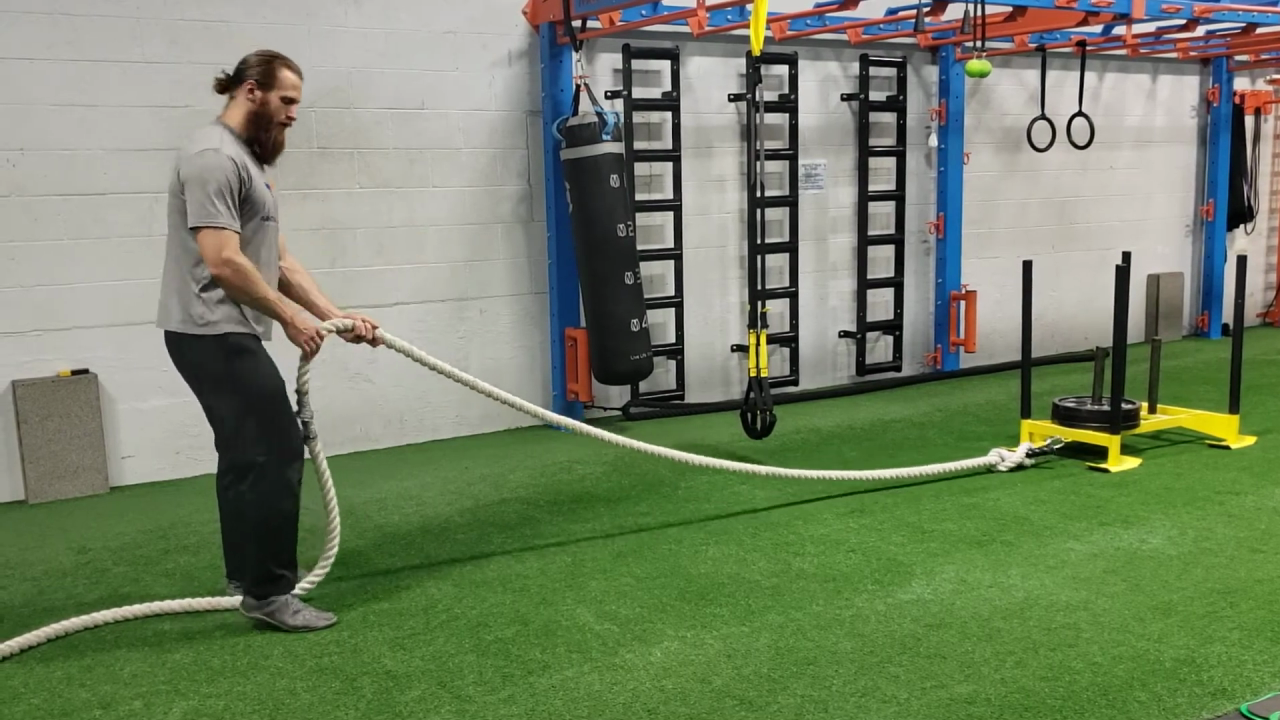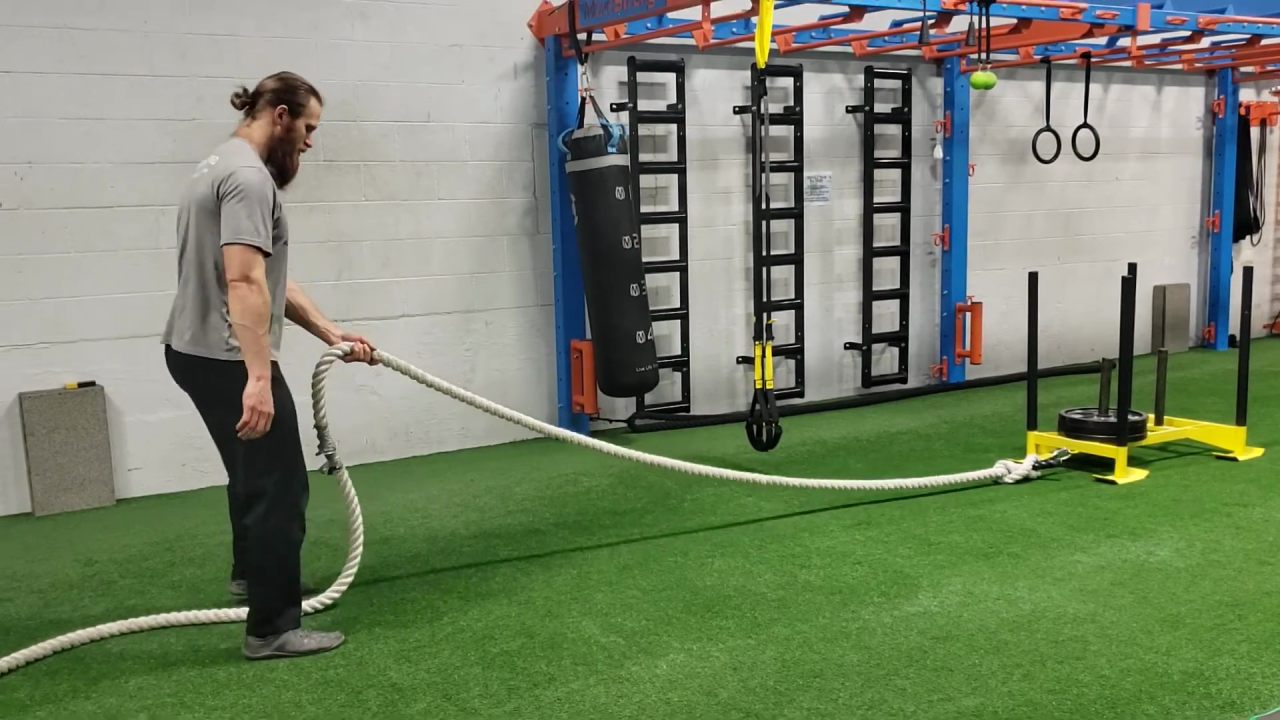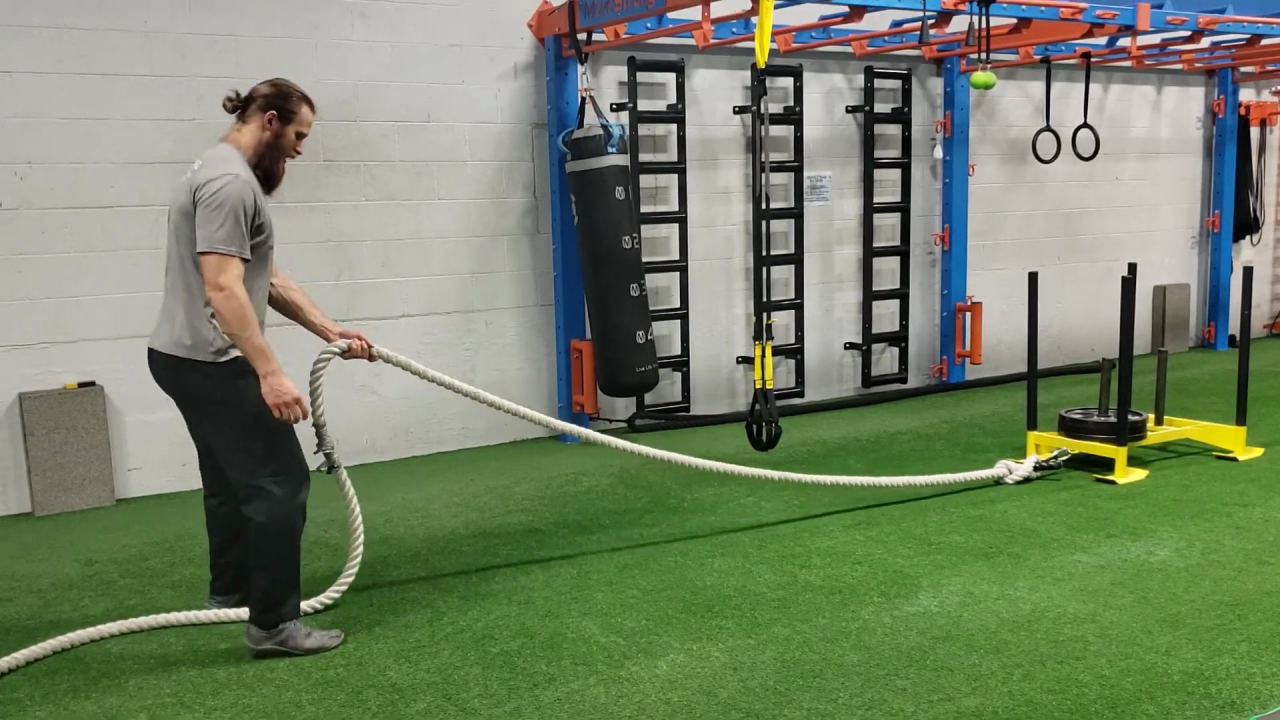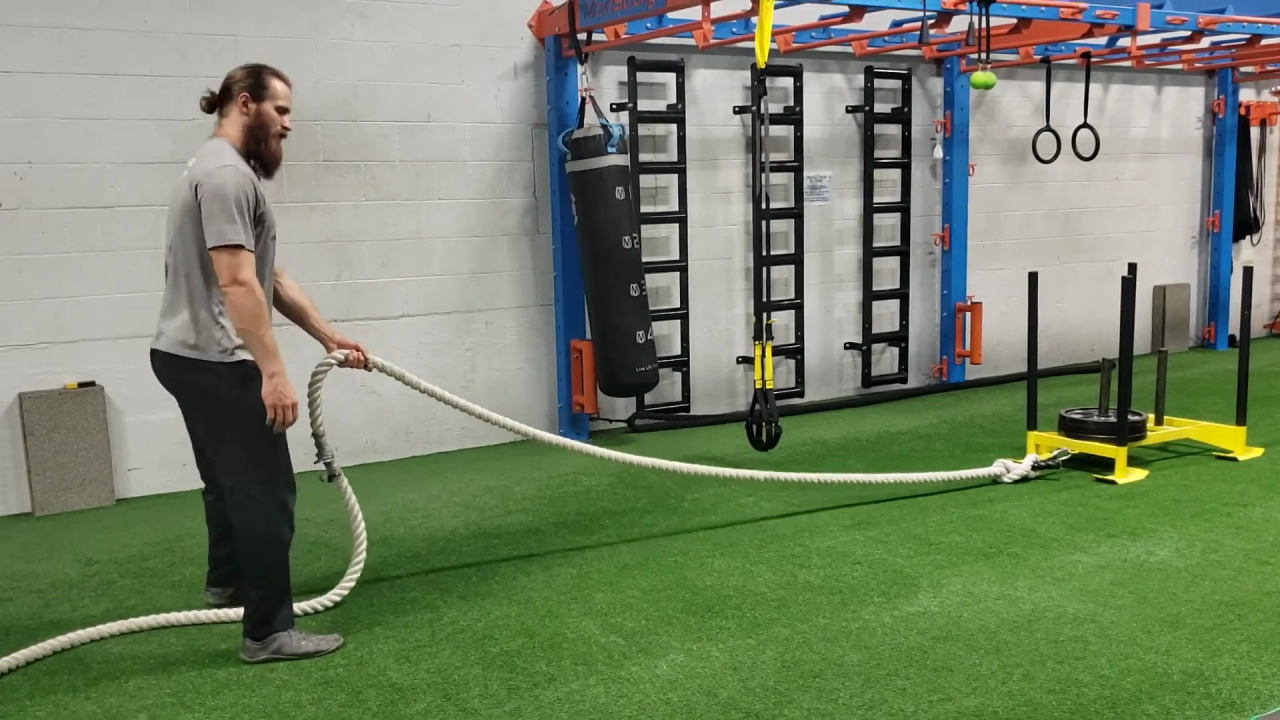
dt=0.4s
person 1, frame 1
left shoulder: (243, 159)
right shoulder: (215, 156)
left elbow: (276, 260)
right elbow: (224, 262)
left wrist: (333, 314)
right wrist: (291, 320)
left hip: (216, 333)
right hip: (215, 334)
left knee: (247, 454)
right knee: (275, 453)
left ankle: (248, 572)
right ankle: (268, 590)
person 1, frame 2
left shoulder: (222, 166)
right shoulder: (249, 176)
left elbow: (270, 276)
right elbow: (244, 282)
left wrist: (330, 331)
right wrist: (259, 377)
left hip: (194, 350)
right hip: (226, 357)
left knee: (252, 472)
right knee: (278, 486)
left ankle: (251, 573)
right ankle: (272, 628)
person 1, frame 3
left shoulder: (223, 173)
right shoulder: (230, 181)
left elbow: (268, 278)
right elbow: (224, 288)
left wrist: (329, 329)
right wrist: (271, 373)
left hip: (183, 355)
right hip: (208, 360)
left knee: (232, 477)
right knee: (279, 480)
left ankle: (232, 586)
right ankle: (275, 622)
person 1, frame 4
left shoulder: (218, 168)
right shoulder: (227, 173)
left elbow: (270, 276)
right elbow: (237, 284)
left wrist: (329, 335)
right wrist: (274, 372)
left hip: (185, 354)
right hip: (215, 361)
left knee: (229, 478)
right knee: (264, 489)
left ankle: (229, 582)
right ankle: (267, 631)
